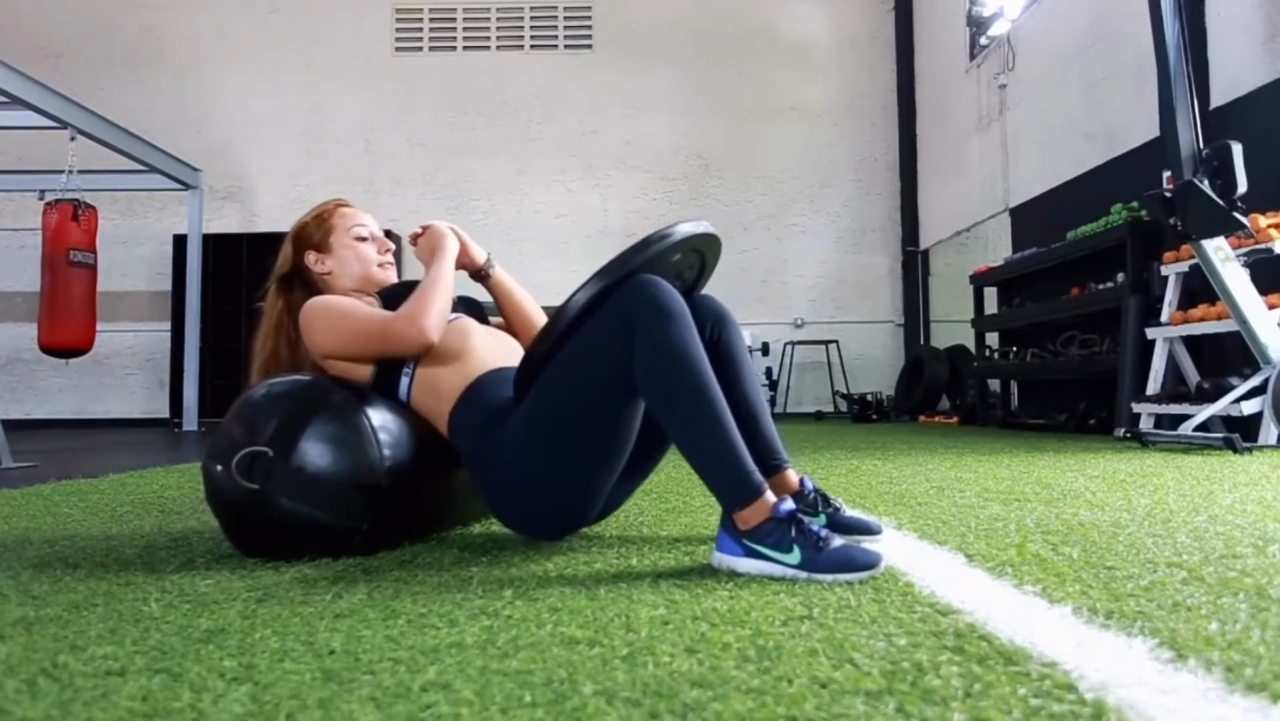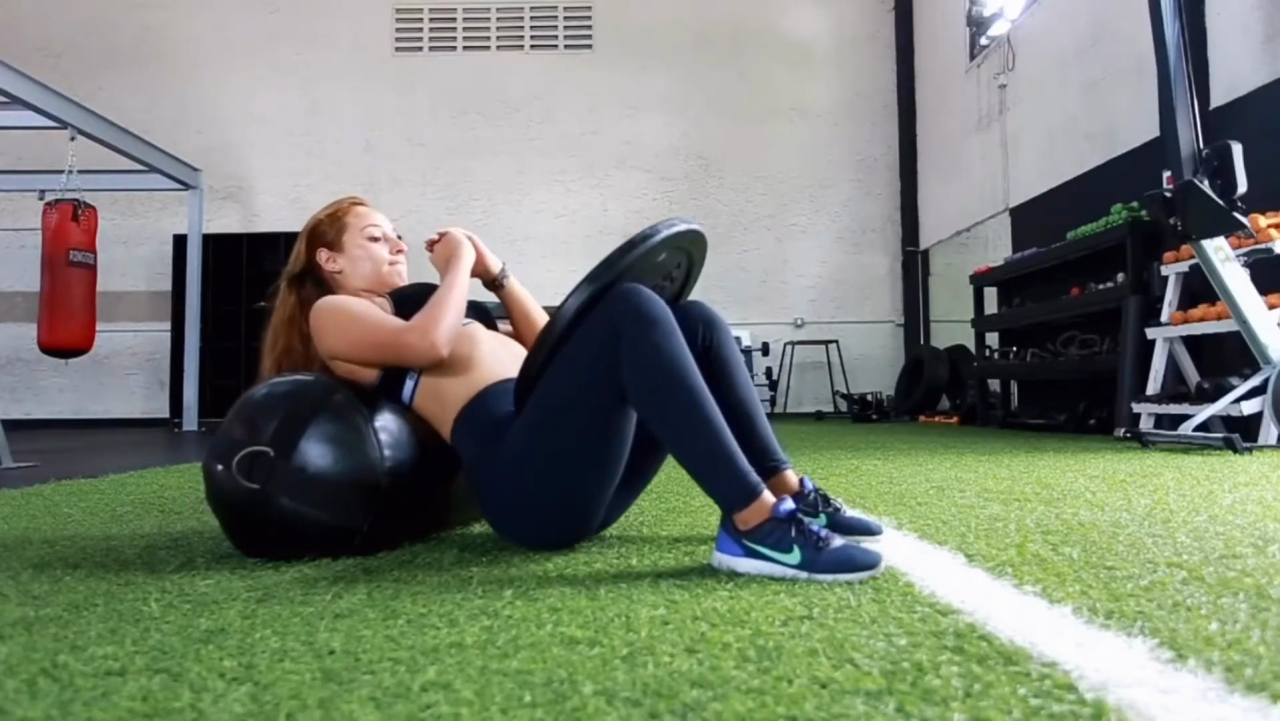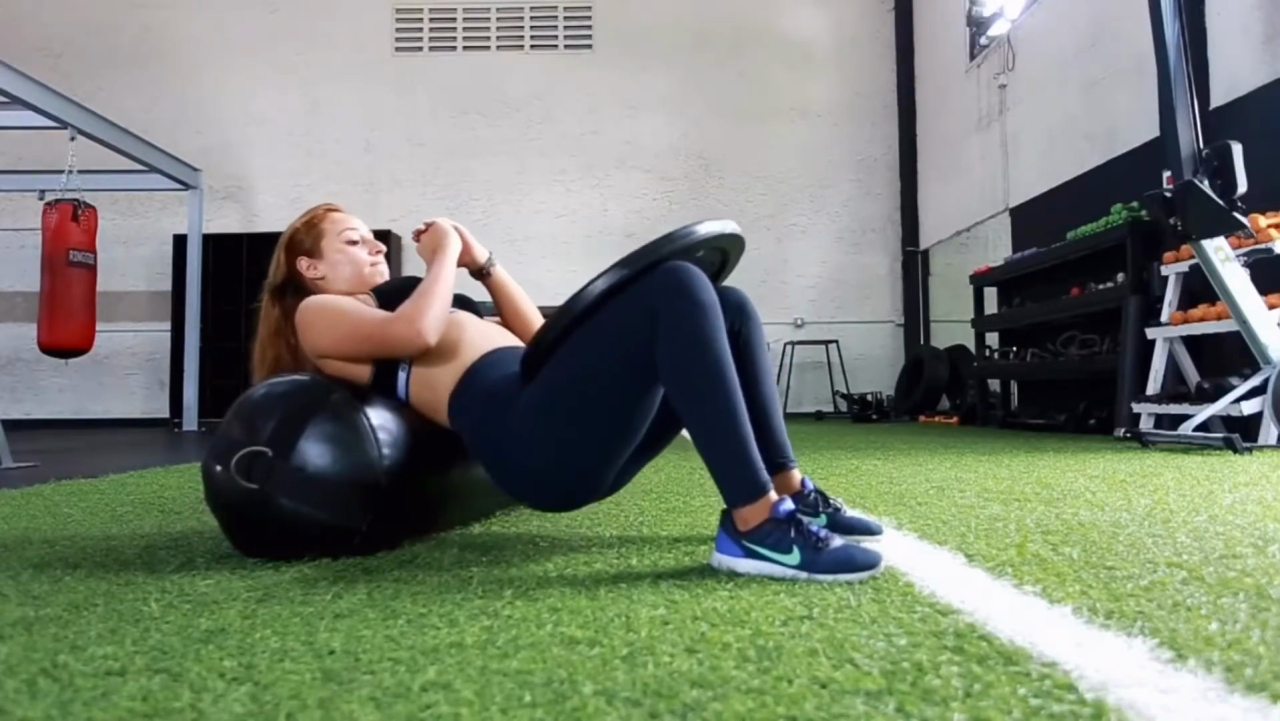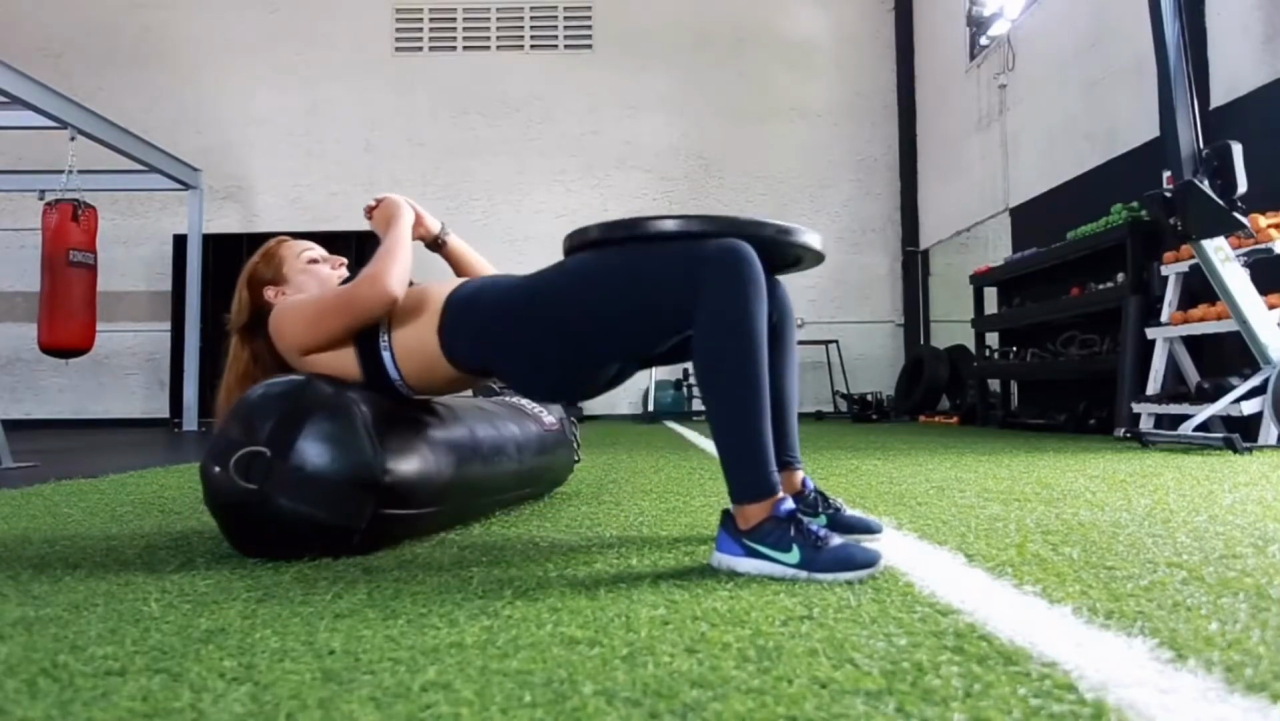
dt=0.3s
person 1, frame 1
left shoulder: (398, 314)
right shoulder: (323, 315)
left elbow: (536, 339)
right elbow: (417, 333)
left wrist: (479, 263)
right wrist: (441, 260)
left hip: (582, 463)
right hip: (529, 467)
left knee: (704, 317)
right knee: (646, 302)
left ankle: (788, 494)
right ankle: (758, 527)
person 1, frame 2
left shoulder: (405, 317)
right shoulder: (335, 315)
right elbow: (430, 345)
left wrist: (493, 272)
right wrist: (457, 267)
left hip: (585, 461)
right hip: (530, 477)
left knee: (694, 323)
right knee: (631, 310)
left ankle: (789, 495)
right ankle: (756, 527)
person 1, frame 3
left shoulder: (387, 314)
right shoulder: (316, 315)
left elbow: (531, 330)
right elbow: (416, 334)
left wrist: (478, 260)
right wrist: (443, 253)
left hip: (578, 427)
right hip: (537, 432)
left knee: (726, 310)
right knee: (677, 289)
left ankle: (789, 490)
right ankle: (757, 528)
person 1, frame 4
left shoulder: (373, 319)
right shoulder: (293, 327)
left elbow: (494, 289)
right elbow: (383, 289)
left wrist: (434, 234)
right wrist: (395, 230)
left hip: (538, 318)
right hip: (534, 329)
left knee: (761, 291)
right knee: (728, 265)
left ankle: (790, 490)
right ankle: (757, 526)
